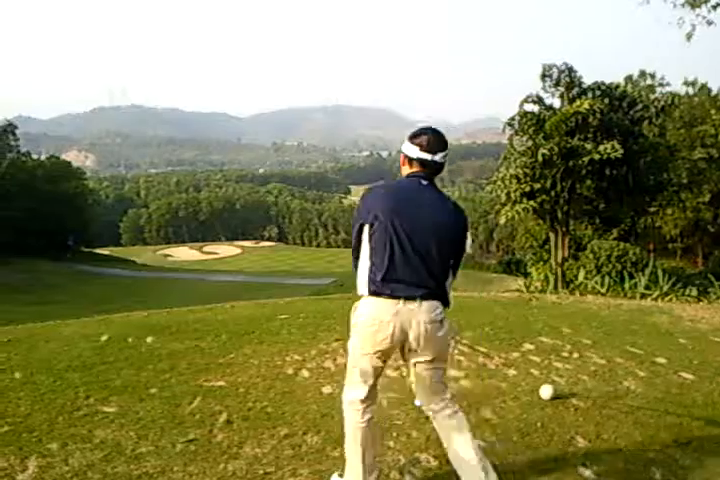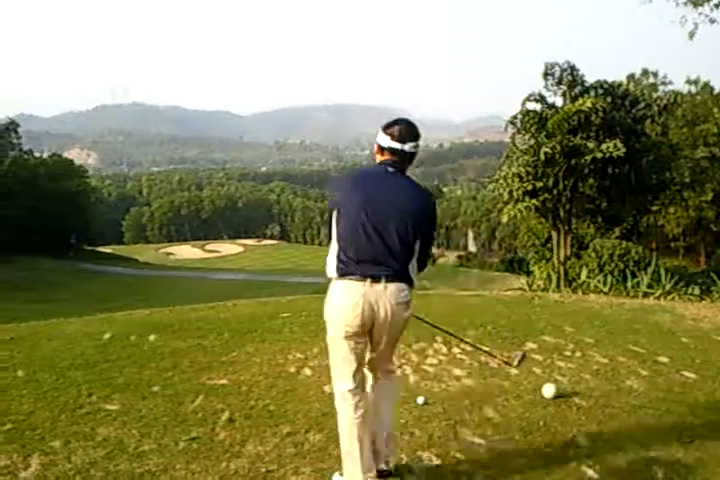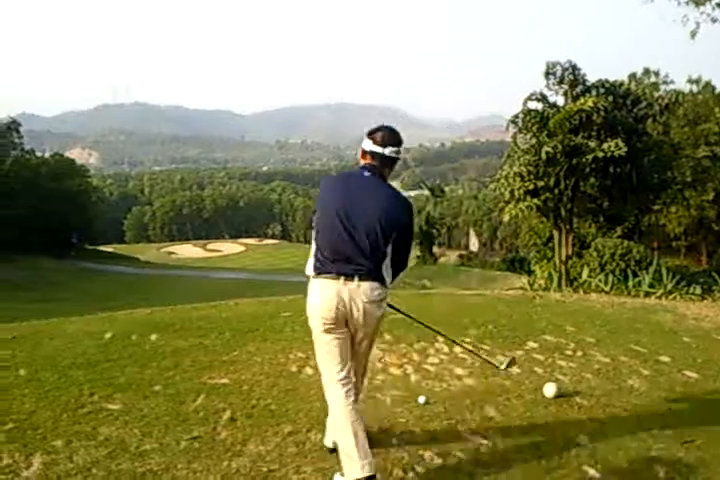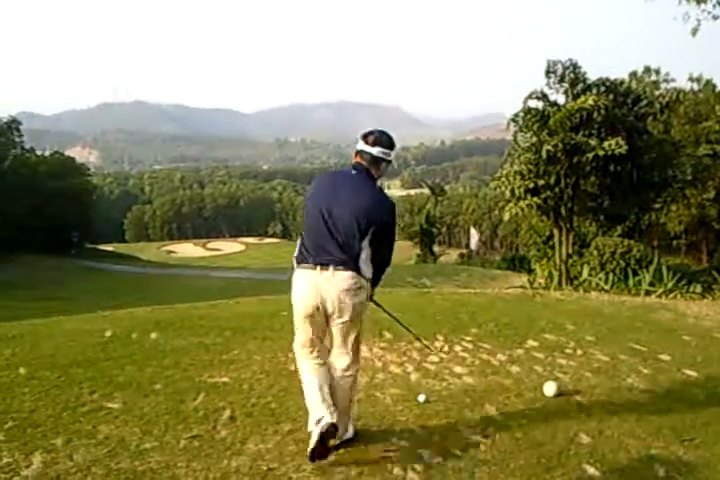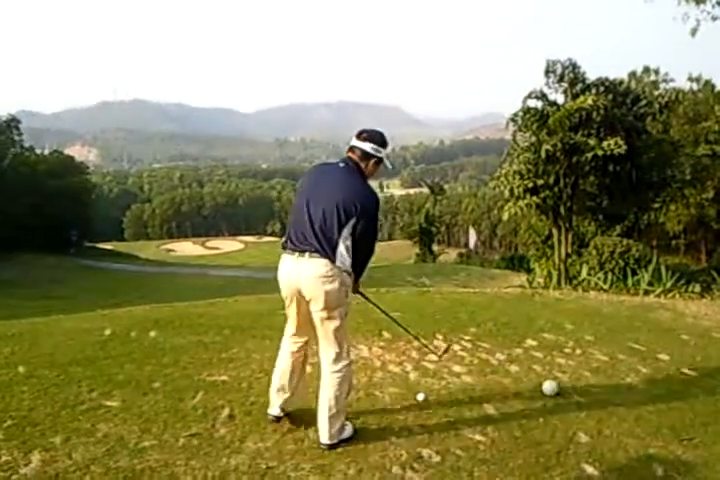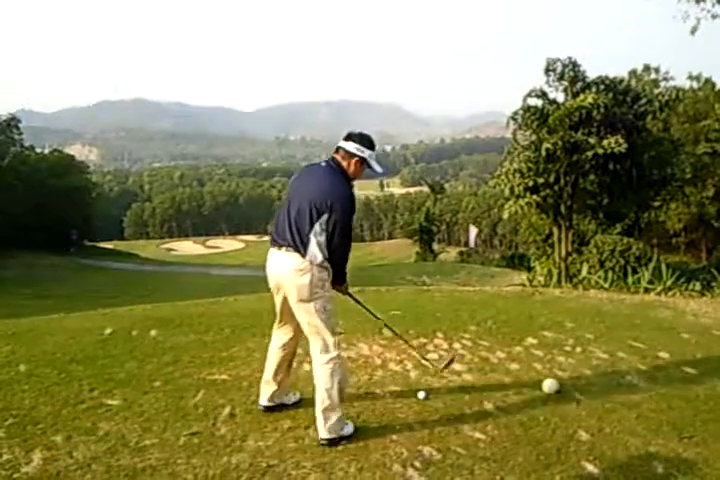
dt=0.2s
person 1, frame 1
left shoulder: (375, 198)
right shoulder: (454, 214)
left elbow: (360, 252)
right elbow: (449, 271)
left hip: (377, 311)
right hip: (428, 315)
left knee: (359, 399)
right knee: (441, 405)
person 1, frame 2
left shoulder: (346, 184)
right shoulder: (423, 200)
right elbow: (422, 257)
left hip: (348, 293)
right hip: (395, 295)
left knee: (349, 388)
right knee: (383, 374)
person 1, frame 3
left shoulder: (328, 186)
right shoulder: (399, 205)
right elbow: (400, 260)
left hip: (325, 290)
right hip: (369, 293)
left knee: (337, 382)
right knee: (354, 375)
right ankle: (339, 434)
person 1, frame 4
left shoulder: (320, 183)
right shoulder: (381, 203)
right elbow: (382, 257)
right wrist: (368, 284)
left hip: (307, 278)
right hip: (347, 283)
left knee: (310, 355)
right knee: (344, 362)
left ankle: (322, 421)
right ankle: (340, 429)
person 1, frame 5
left shoulder: (314, 174)
right shoulder: (365, 196)
right elbow: (364, 246)
right wrist: (353, 278)
left hip: (290, 264)
right hip: (325, 272)
left knee: (295, 336)
right knee: (335, 355)
left ankle: (278, 403)
right ankle: (331, 430)
person 1, frame 6
left shoulder: (306, 172)
right shoulder: (341, 194)
right elbow: (339, 243)
left wrist: (329, 272)
right wrist: (339, 279)
left hip: (276, 258)
right hip: (302, 268)
left knee: (285, 330)
right knee: (325, 347)
left ankle: (273, 394)
right ankle: (330, 425)
